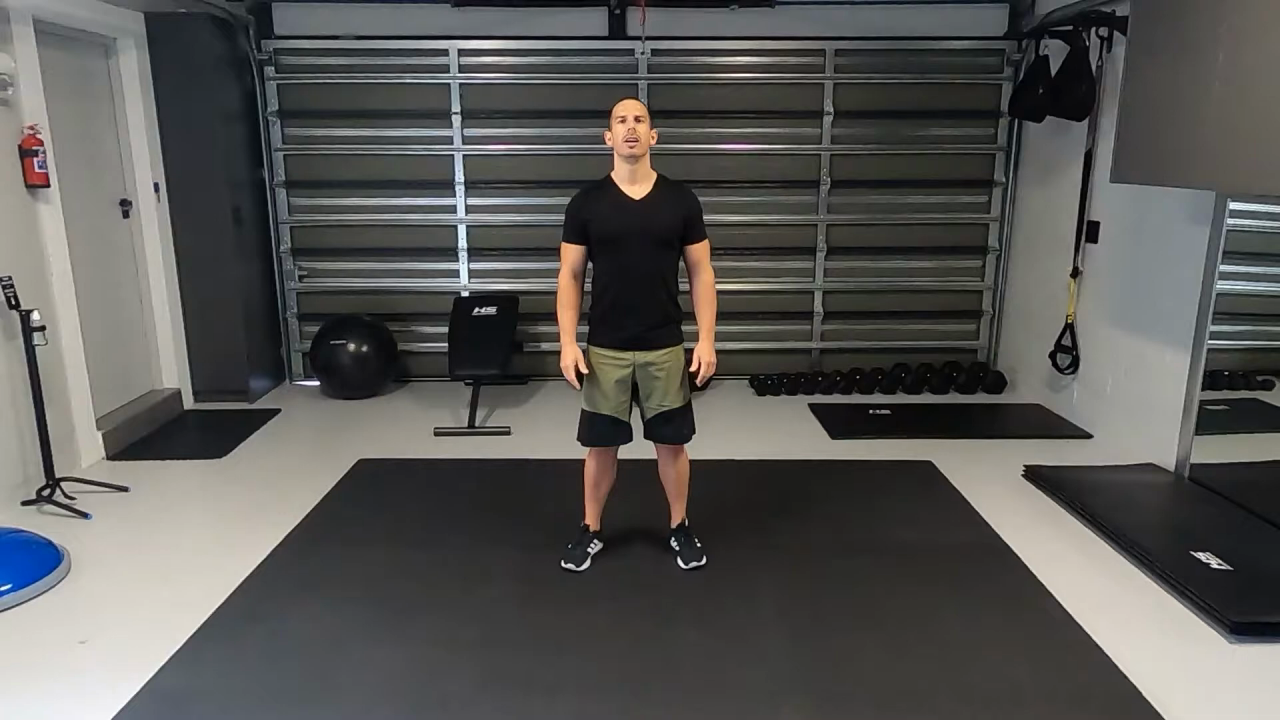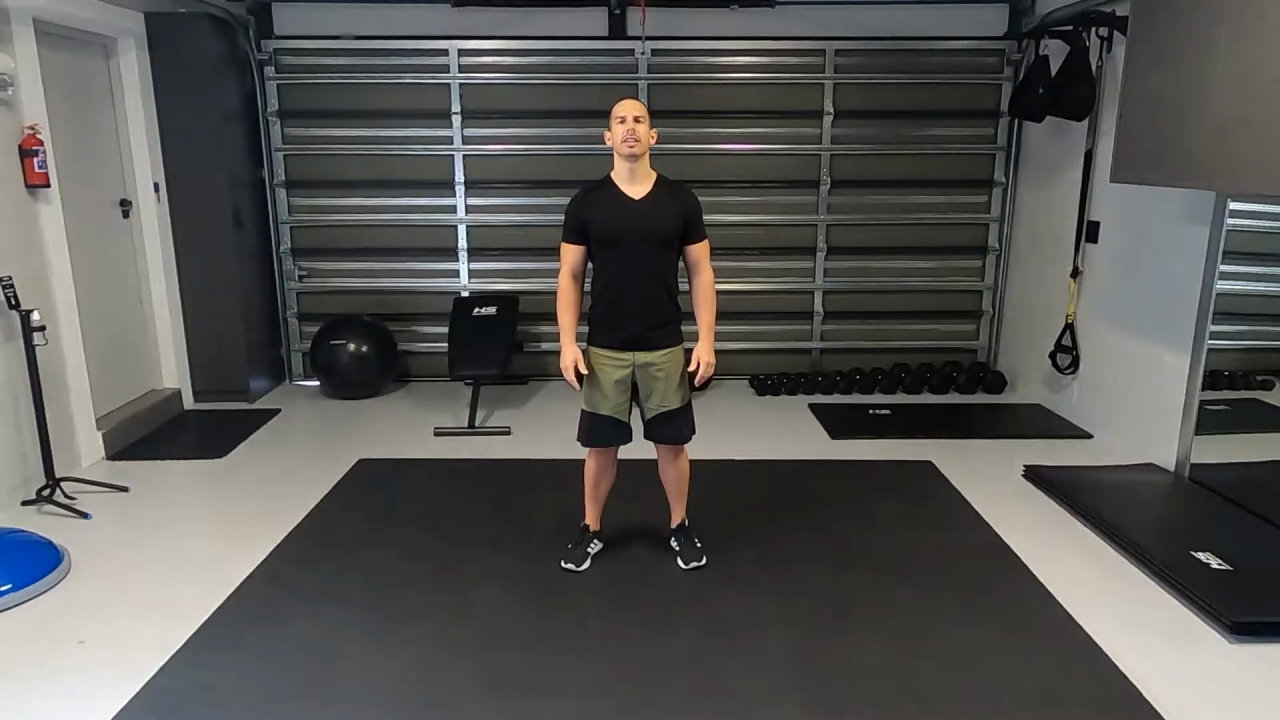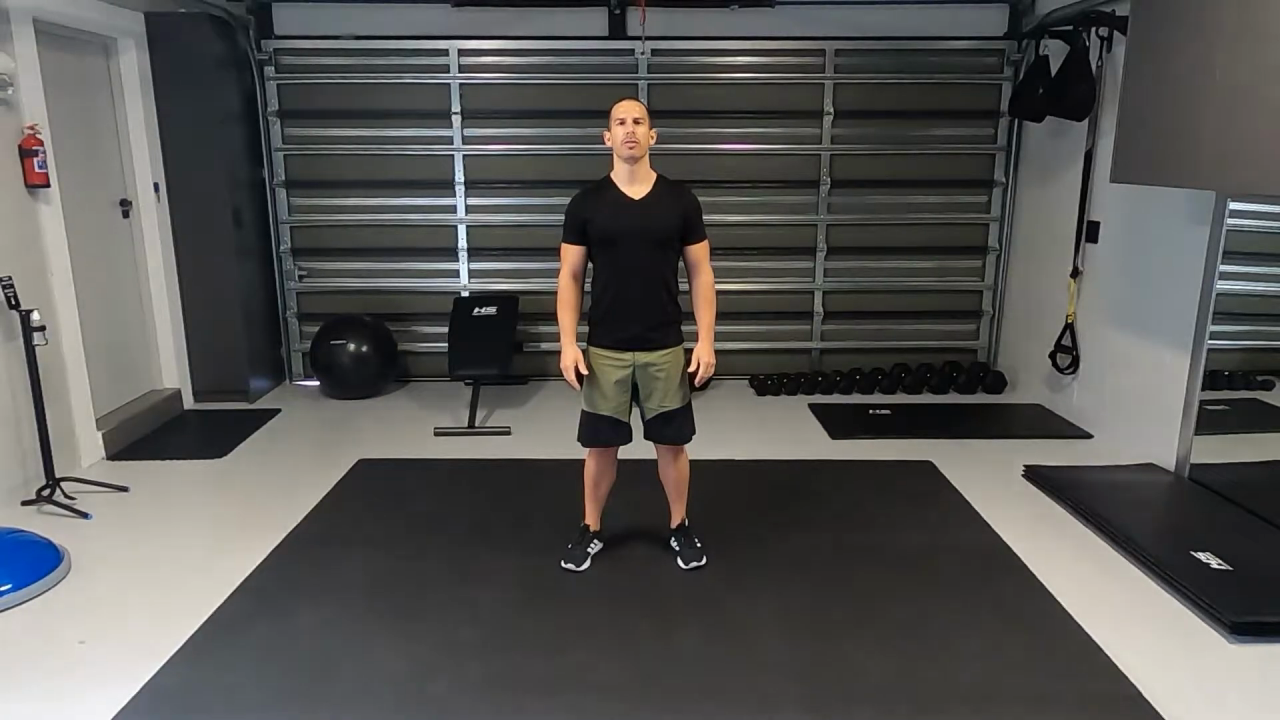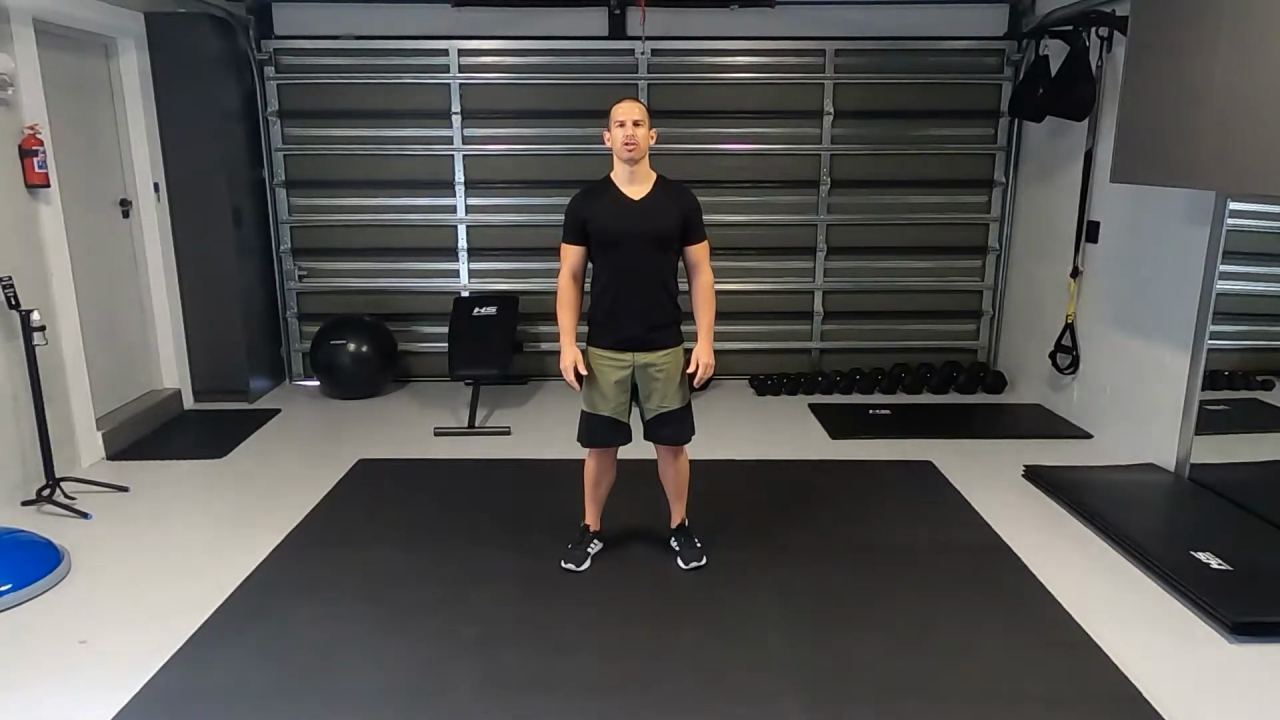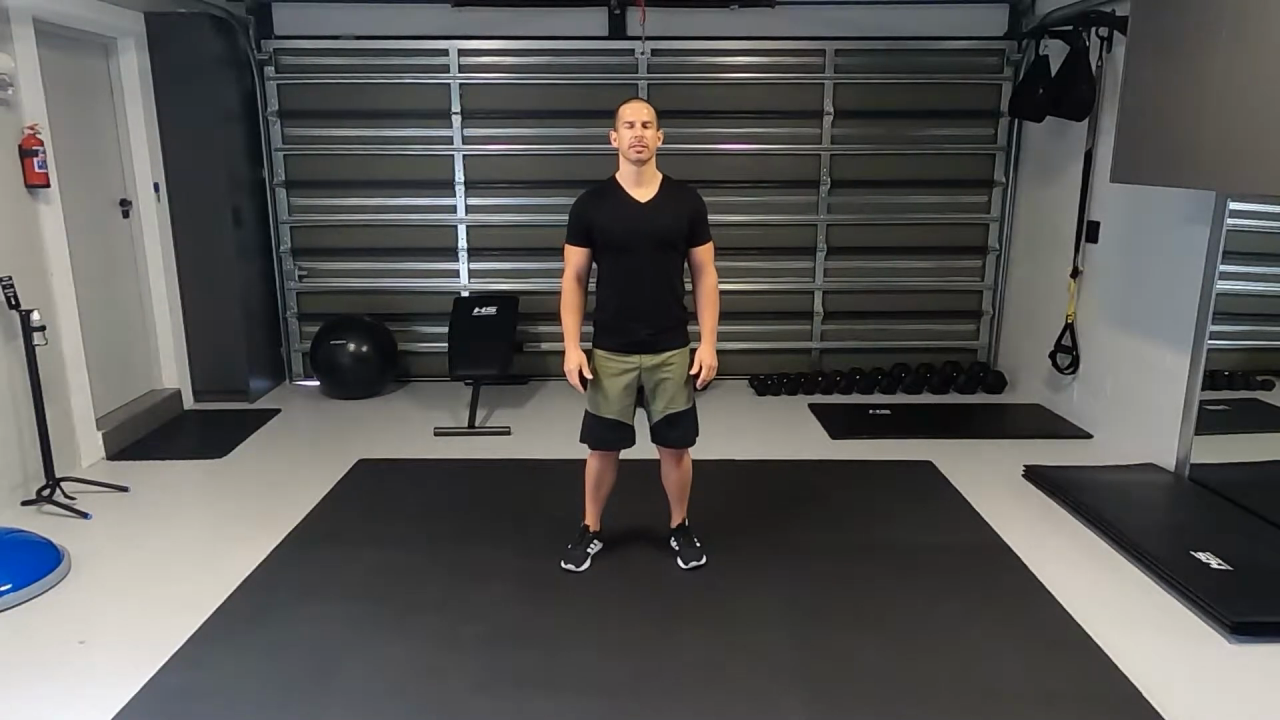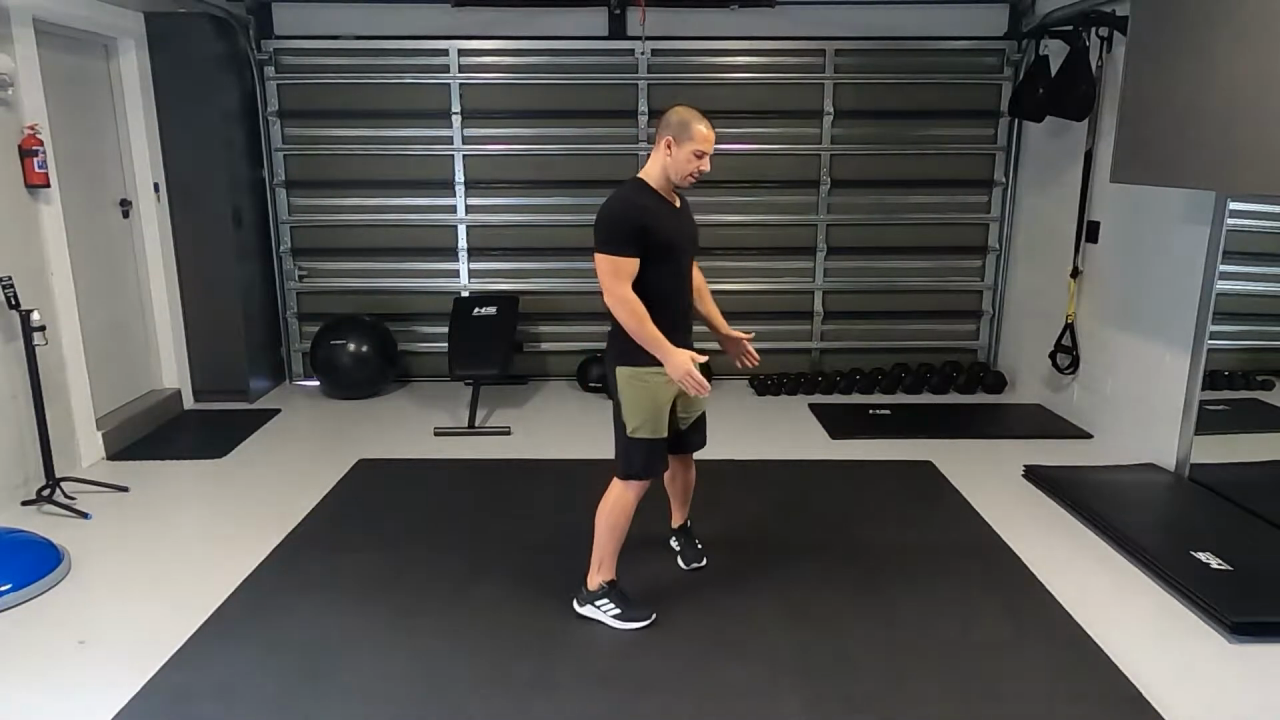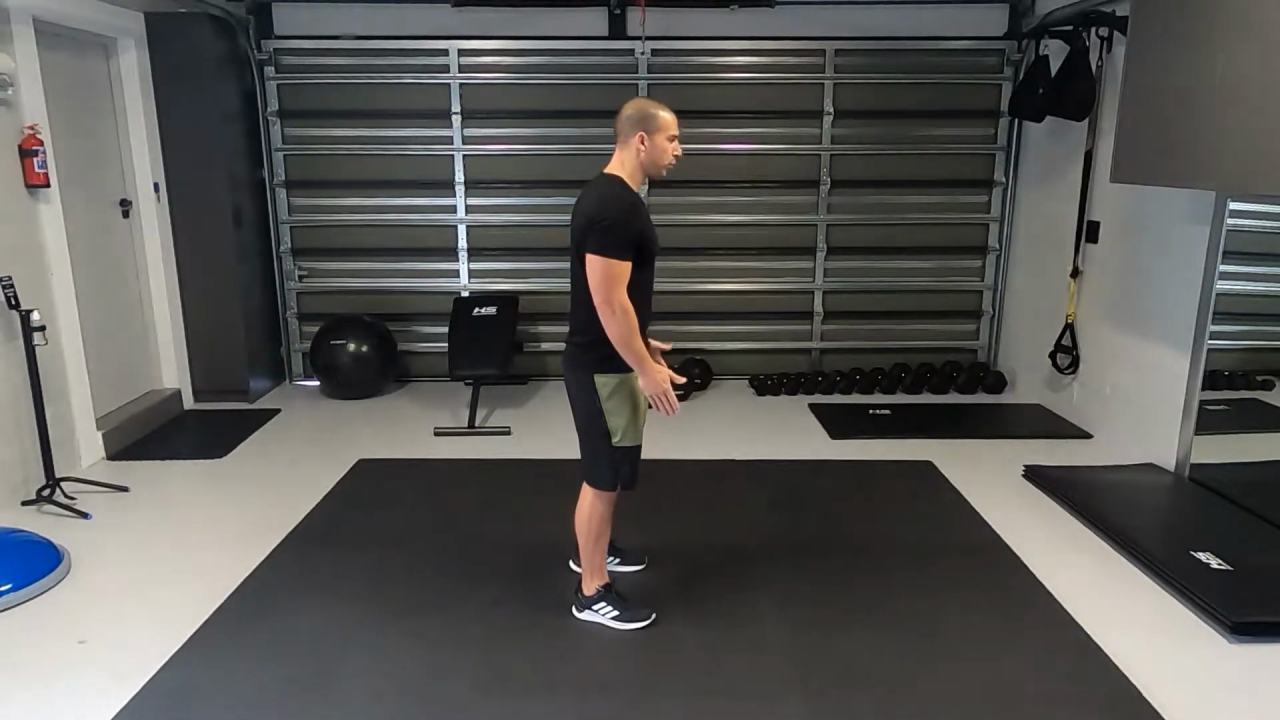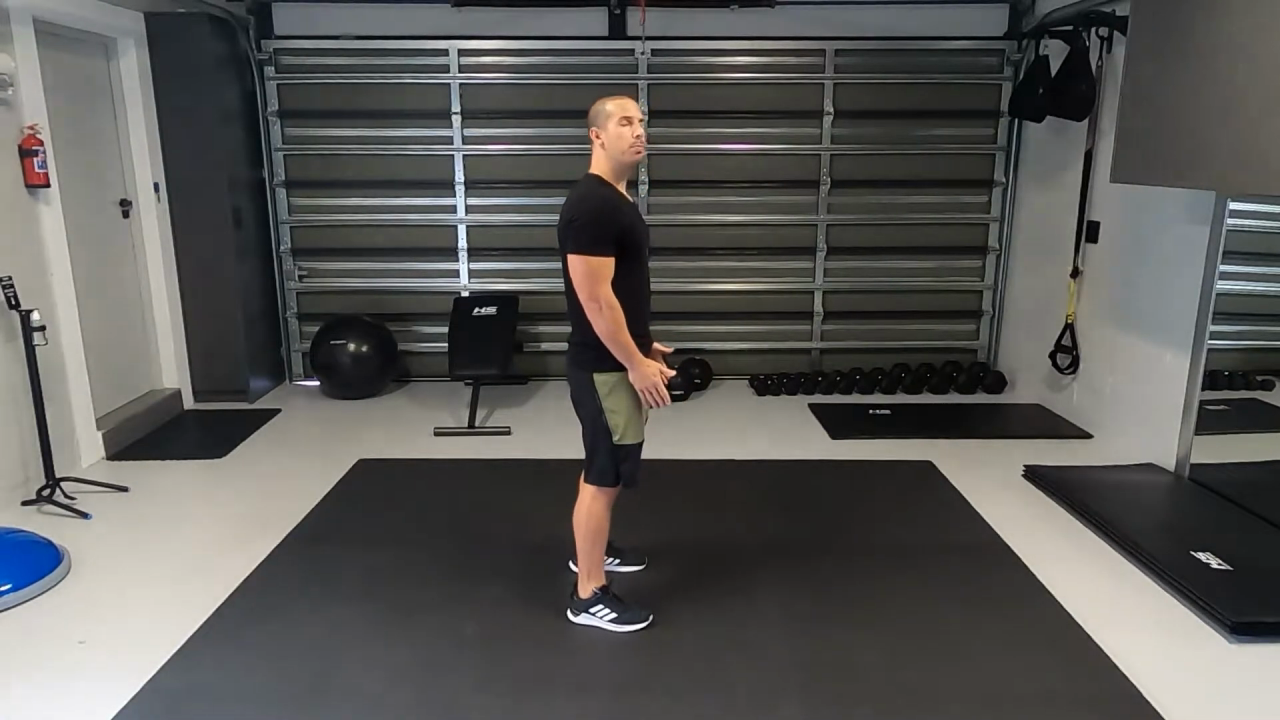
dt=0.7s
person 1, frame 1
left shoulder: (680, 199)
right shoulder: (587, 203)
left elbow: (701, 272)
right elbow: (570, 275)
left wrist: (706, 338)
right wrist: (568, 342)
left hip: (665, 347)
right hip: (605, 348)
left knee: (671, 442)
right knee: (601, 444)
left ankle: (679, 527)
right ankle: (590, 530)
person 1, frame 2
left shoulder: (680, 199)
right shoulder: (587, 202)
left elbow: (700, 272)
right elbow: (570, 275)
left wrist: (706, 340)
right wrist: (567, 343)
left hip: (665, 348)
right hip: (605, 349)
left knee: (672, 443)
right knee: (601, 445)
left ankle: (680, 527)
right ankle: (590, 530)
person 1, frame 3
left shoulder: (680, 199)
right shoulder: (587, 203)
left elbow: (700, 272)
right elbow: (570, 276)
left wrist: (706, 339)
right wrist: (568, 343)
left hip: (665, 348)
right hip: (605, 349)
left knee: (672, 442)
right knee: (601, 444)
left ankle: (680, 527)
right ankle: (590, 530)
person 1, frame 4
left shoulder: (679, 200)
right shoulder: (586, 203)
left elbow: (700, 273)
right elbow: (570, 276)
left wrist: (705, 341)
right wrist: (567, 343)
left hip: (665, 347)
right hip: (605, 349)
left knee: (671, 443)
right knee: (601, 444)
left ankle: (680, 527)
right ankle: (590, 530)
person 1, frame 5
left shoulder: (686, 200)
right shoulder: (592, 205)
left elbow: (705, 275)
right elbow: (574, 278)
left wrist: (708, 342)
right wrist: (572, 345)
left hip: (671, 351)
right hip: (612, 352)
left knee: (676, 446)
right knee: (603, 446)
left ankle: (679, 527)
right ankle: (590, 530)
person 1, frame 6
left shoulder: (680, 204)
right shoulder: (625, 208)
right elbow: (617, 293)
left wrist: (722, 331)
right wrist: (668, 354)
left hip: (678, 355)
right hip: (640, 363)
left knee: (683, 452)
right knee: (635, 474)
left ankle: (680, 527)
right ankle: (597, 587)
person 1, frame 7
left shoulder: (609, 196)
right shoulder: (616, 208)
right elbow: (609, 302)
left wrist: (642, 346)
right wrist: (645, 369)
left hip: (609, 358)
right hip: (603, 366)
left knee: (608, 469)
right knee: (606, 477)
left ankle: (592, 549)
right ankle: (593, 593)
person 1, frame 8
left shoulder: (615, 198)
right shoulder: (590, 204)
right elbow: (596, 298)
left wrist: (644, 346)
right wrist: (637, 363)
left hip: (617, 357)
right hip: (605, 365)
left knee: (605, 467)
right knee: (605, 477)
left ankle: (592, 548)
right ankle: (589, 595)
